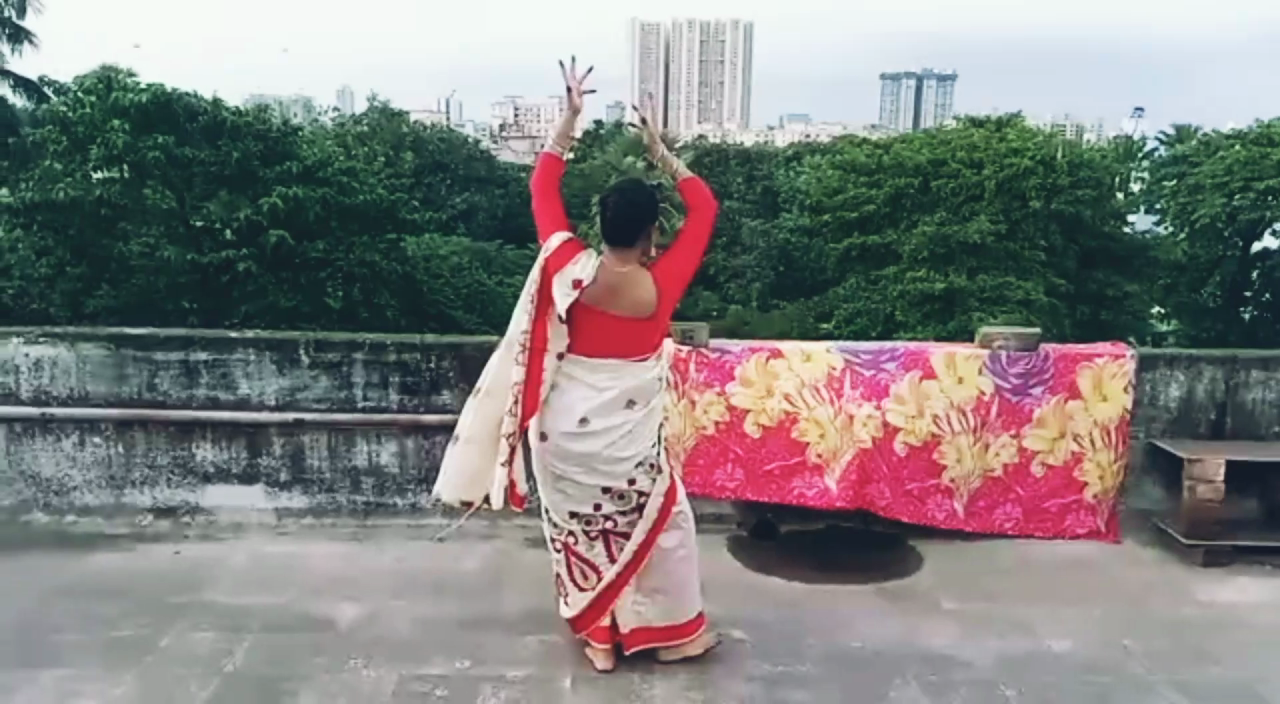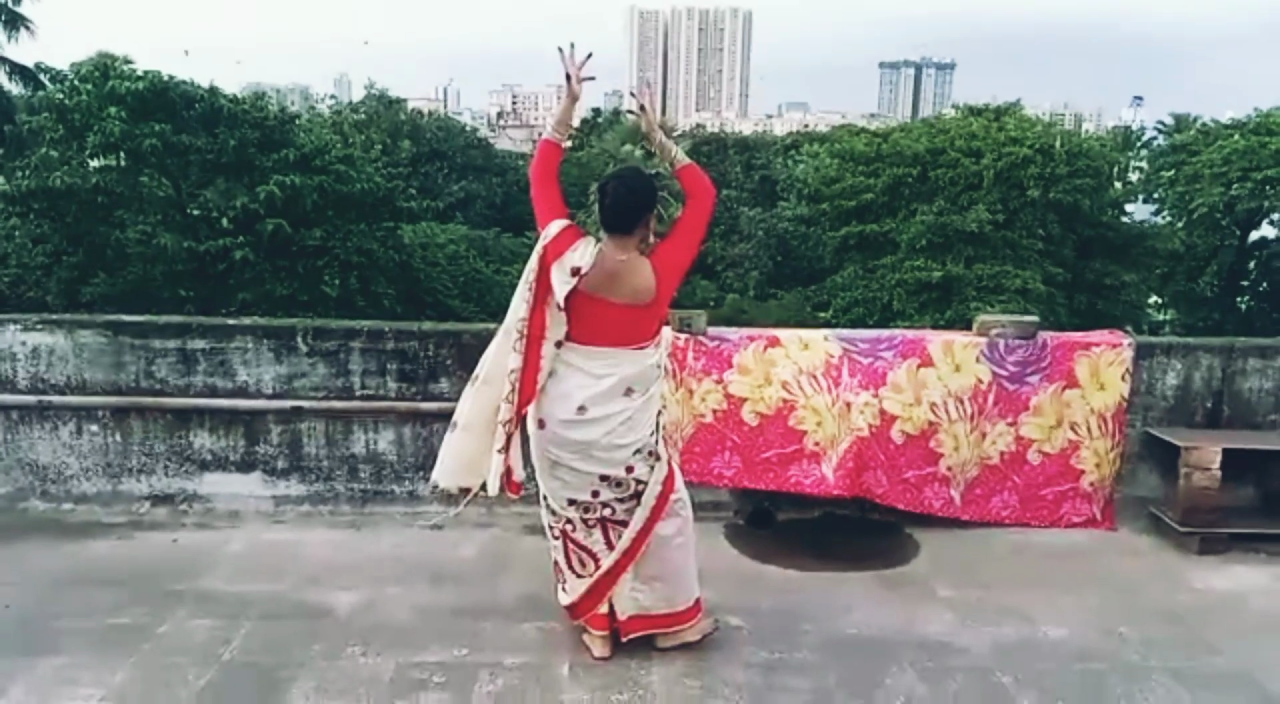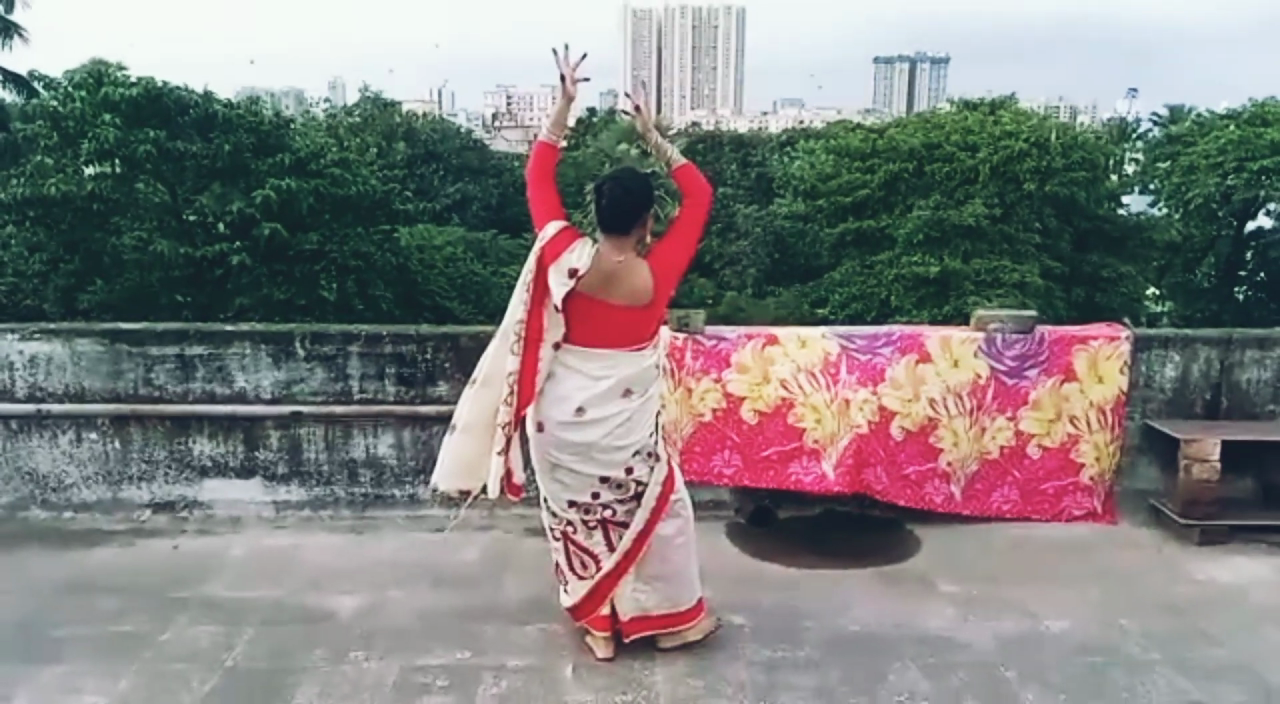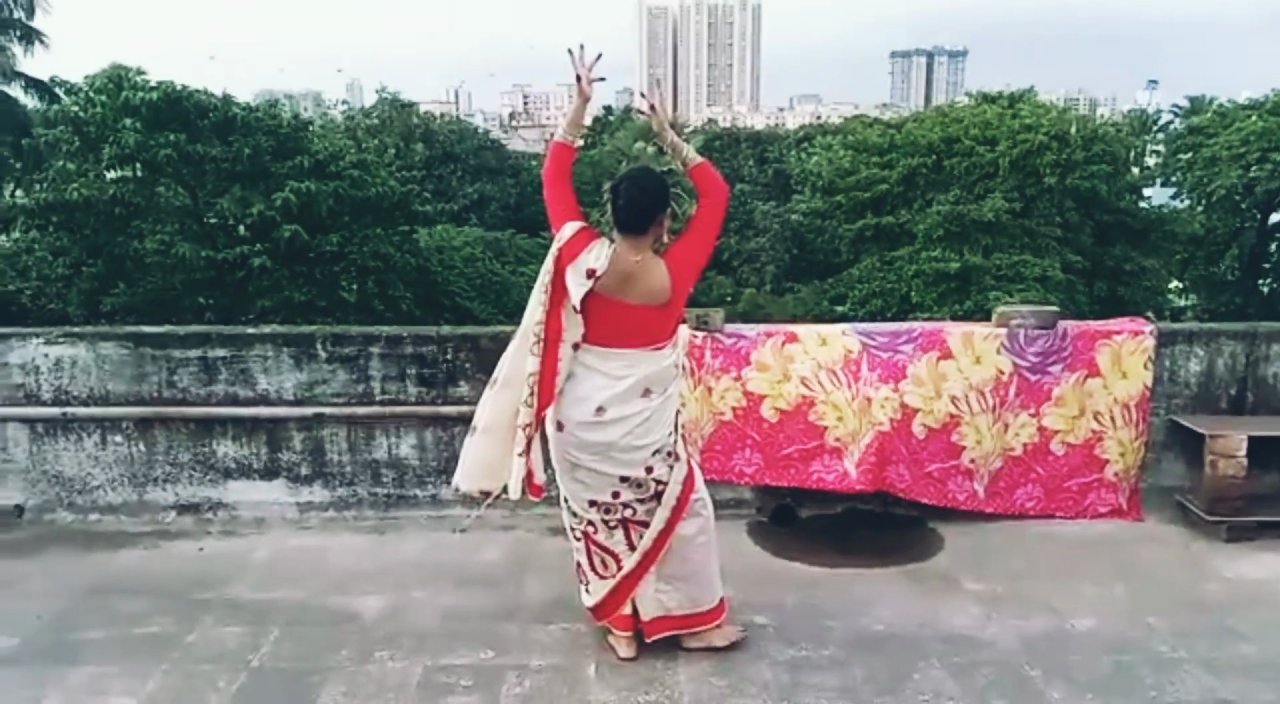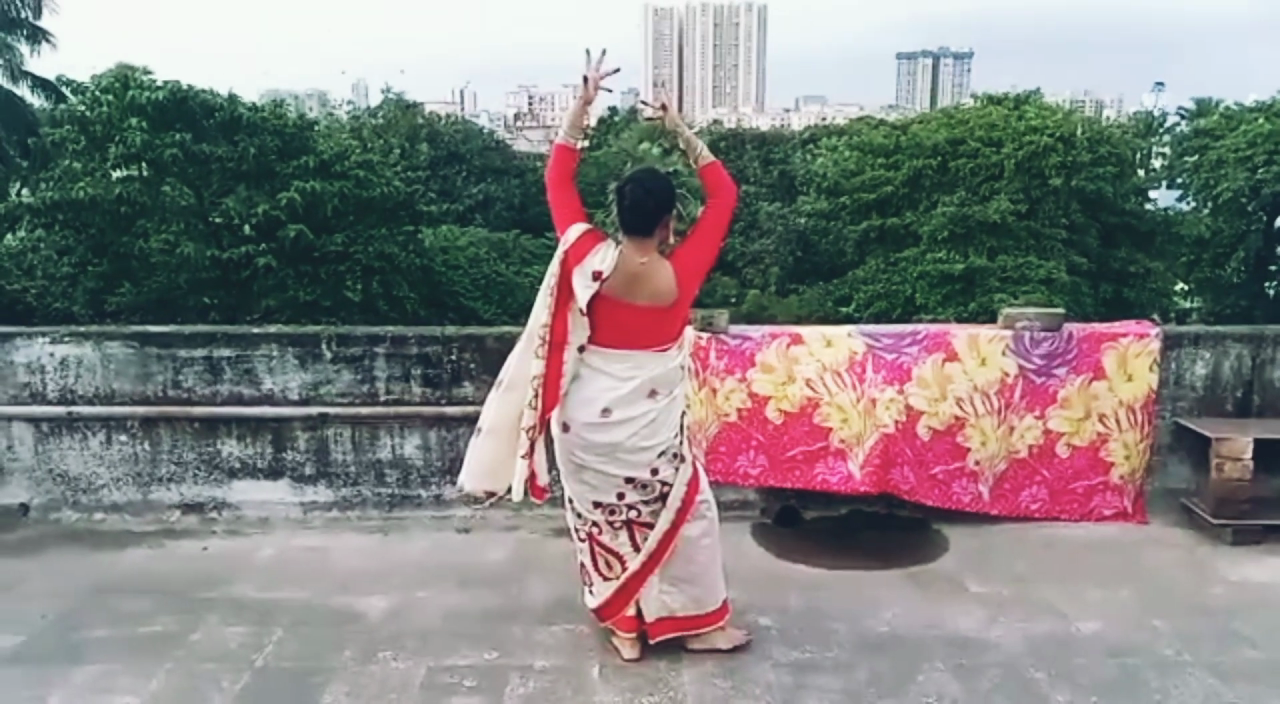
dt=0.4s
person 1, frame 1
left shoulder: (570, 271)
right shoulder: (661, 286)
left elbow: (543, 188)
right elbow: (704, 207)
left wrist: (570, 116)
right wrist: (659, 148)
left hip: (564, 433)
right hip: (628, 440)
left knee: (579, 532)
right knee: (663, 524)
left ankle: (598, 638)
right ankle: (675, 631)
person 1, frame 2
left shoulder: (569, 258)
right shoulder: (660, 273)
left elbow: (542, 176)
right elbow: (702, 195)
left wrist: (569, 104)
right wrist: (657, 135)
left hip: (563, 420)
right hip: (626, 427)
left knee: (576, 519)
right knee: (660, 511)
left ankle: (595, 624)
right ankle: (670, 617)
person 1, frame 3
left shoulder: (565, 259)
right shoulder: (657, 275)
left elbow: (538, 177)
right elbow: (699, 195)
left wrist: (564, 104)
right wrist: (652, 135)
left hip: (562, 422)
right hip: (625, 428)
left knee: (577, 522)
right knee: (661, 510)
left ankle: (599, 626)
right ankle: (674, 618)
person 1, frame 4
left shoulder: (582, 260)
right shoulder: (673, 275)
left elbow: (554, 178)
right elbow: (716, 194)
left wrist: (580, 104)
right wrist: (668, 134)
left hip: (581, 422)
right hip: (645, 426)
left knee: (598, 520)
right knee: (681, 512)
left ankle: (620, 626)
right ankle: (697, 621)
person 1, frame 5
left shoulder: (588, 260)
right shoulder: (680, 275)
left elbow: (557, 179)
right elbow: (724, 194)
left wrist: (583, 103)
right wrist: (681, 131)
left hip: (587, 423)
right hip: (650, 428)
left knee: (603, 521)
right knee: (686, 514)
left ankle: (623, 626)
right ankle: (699, 621)
